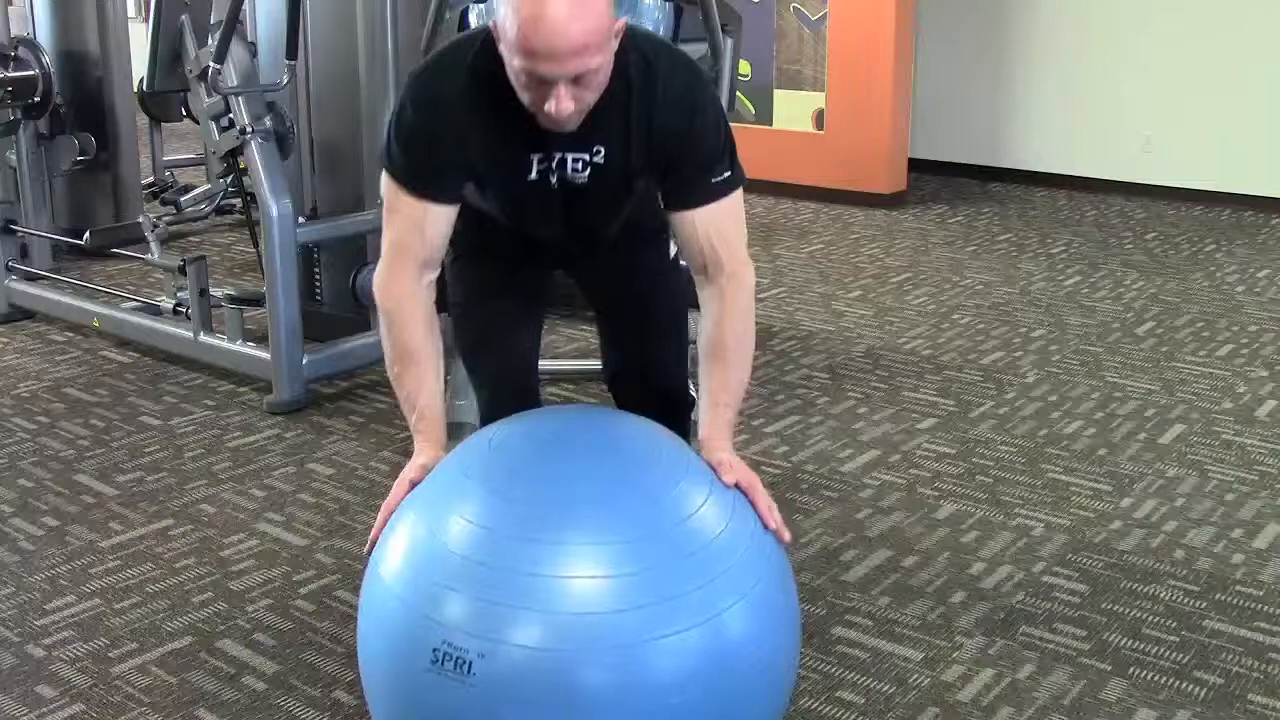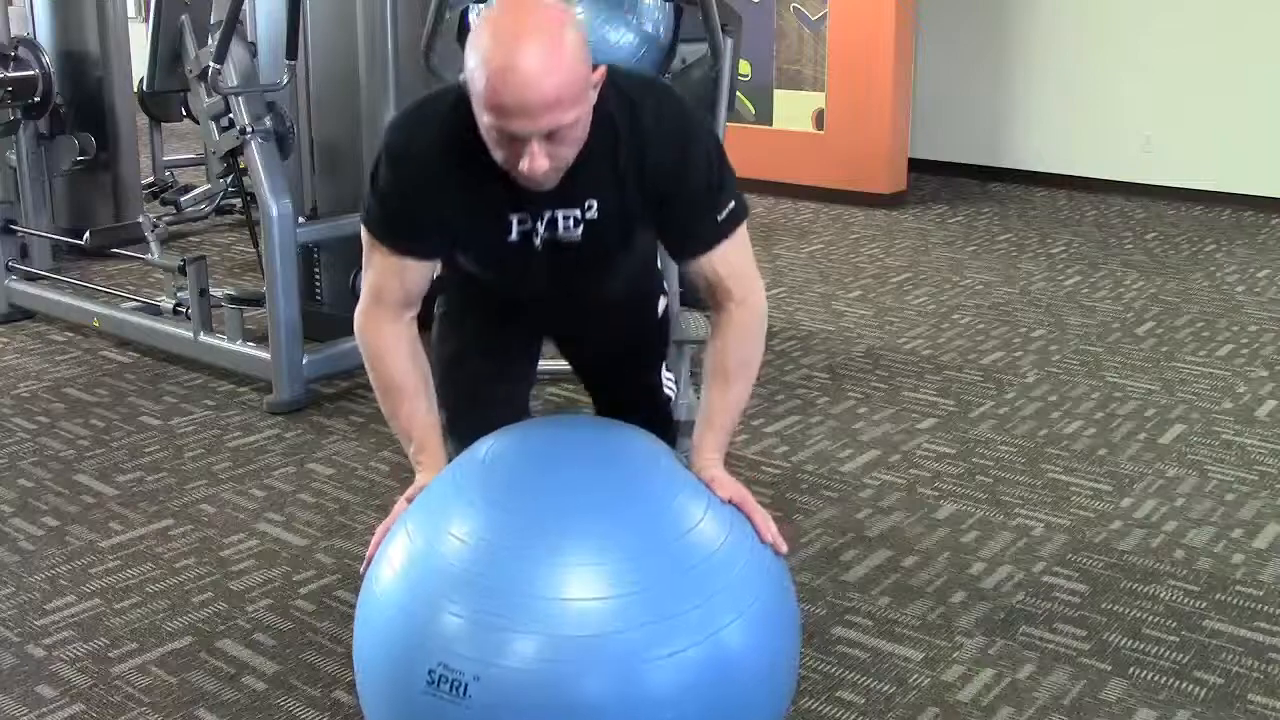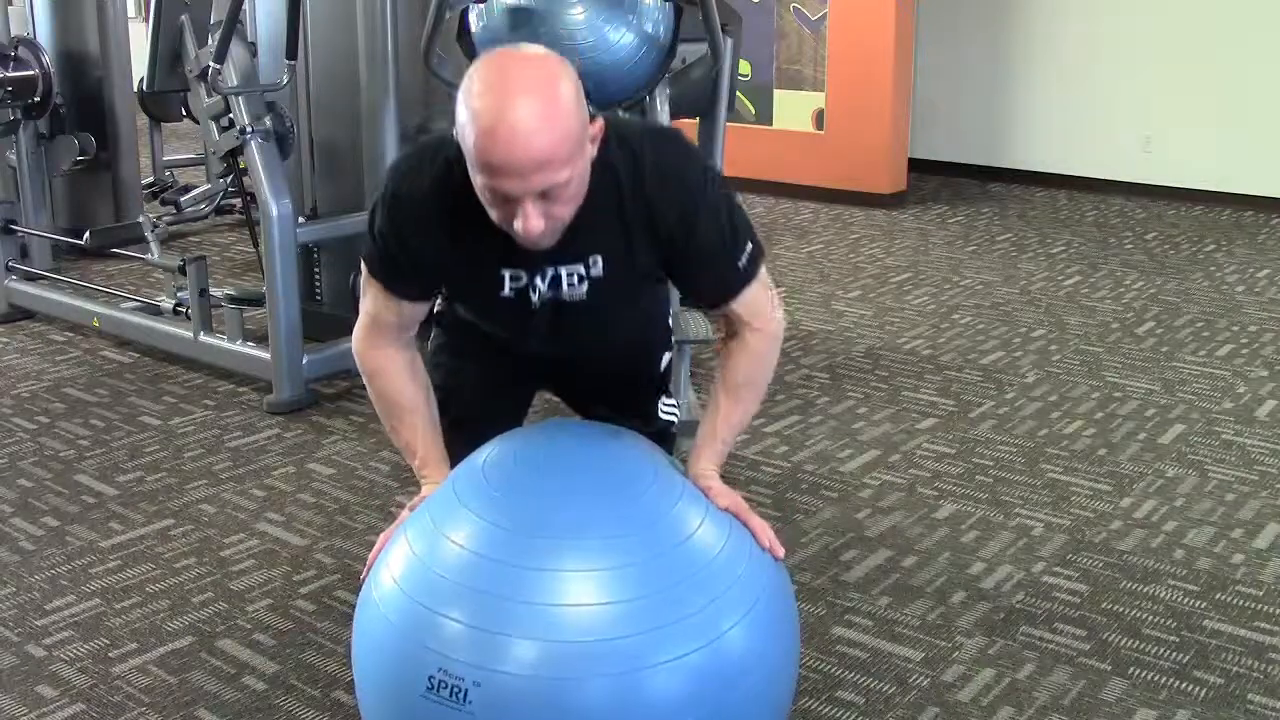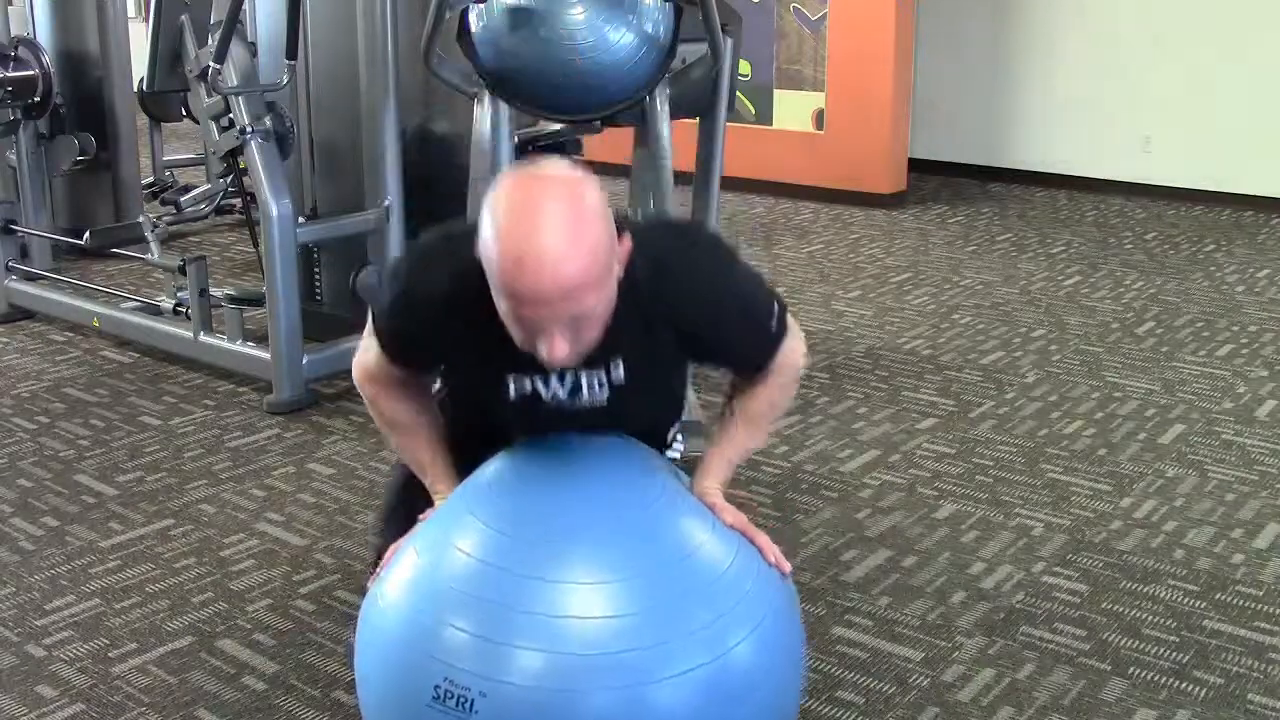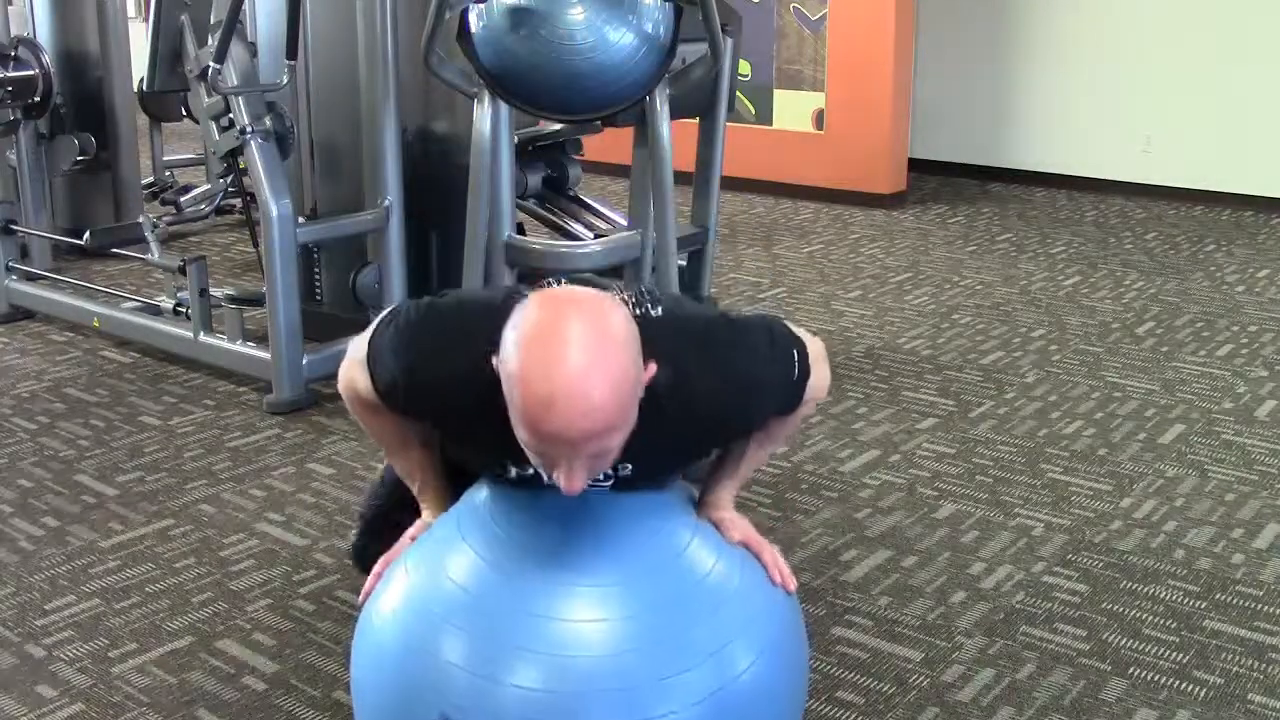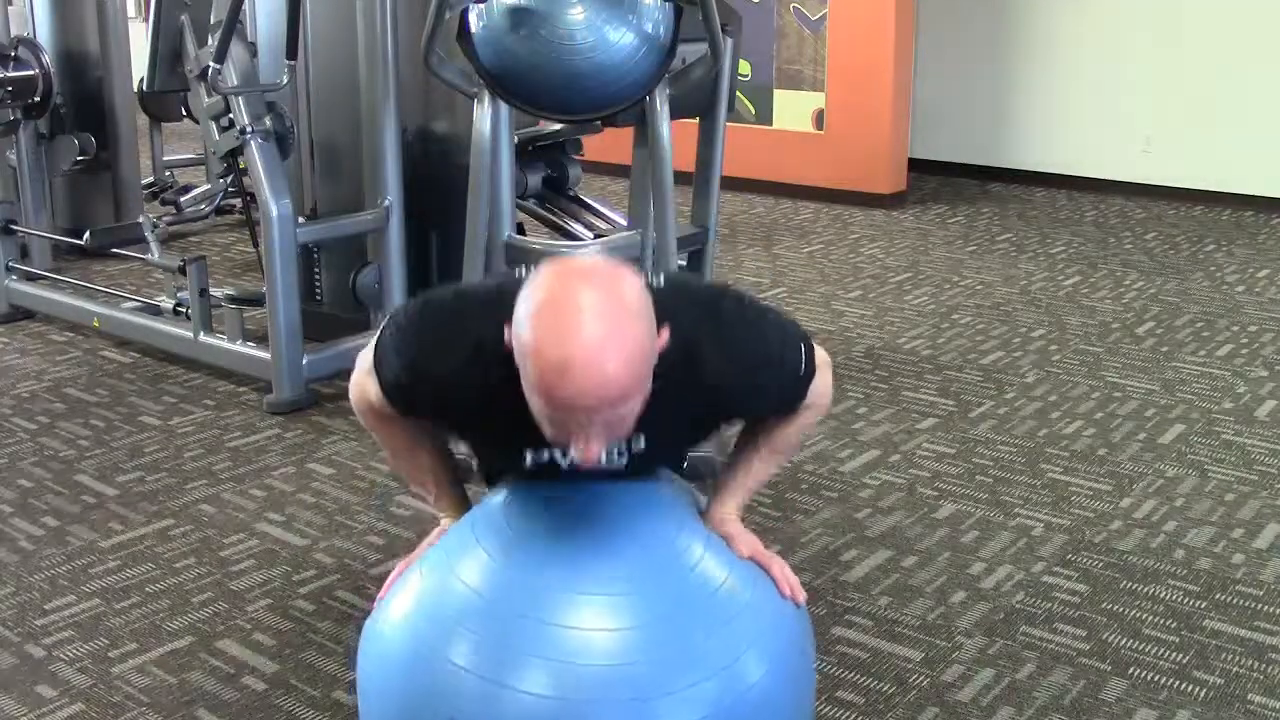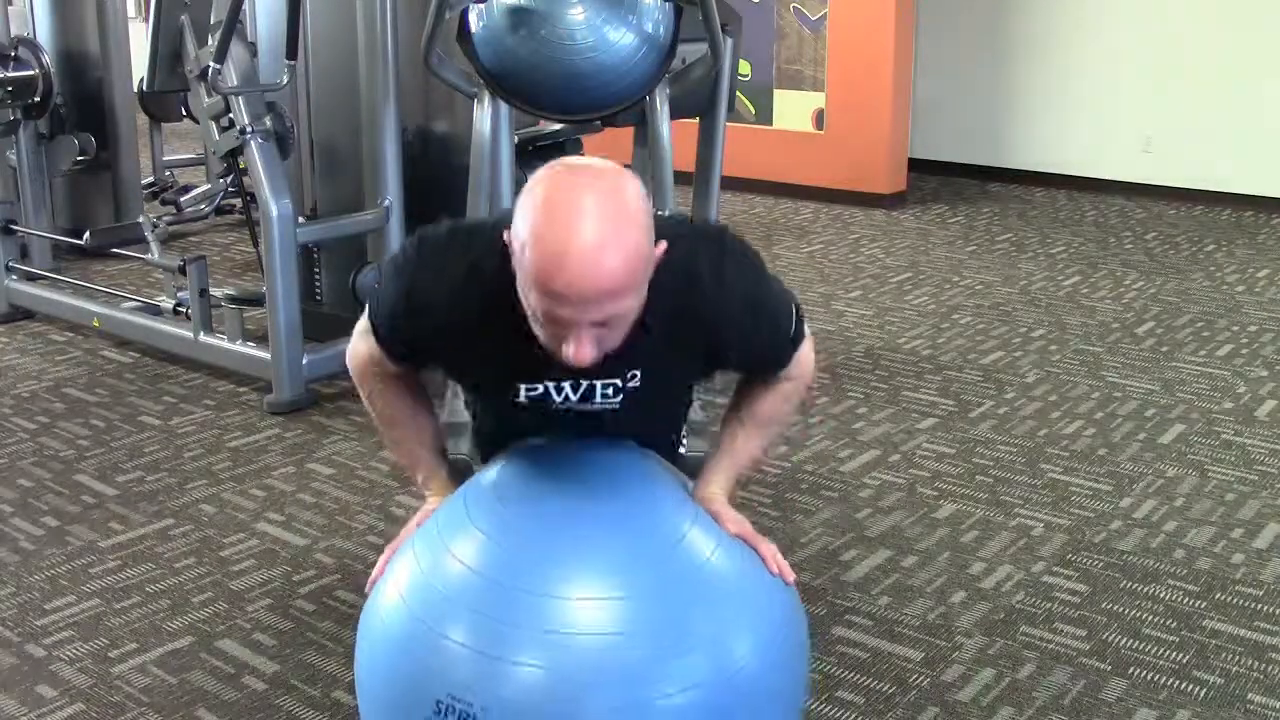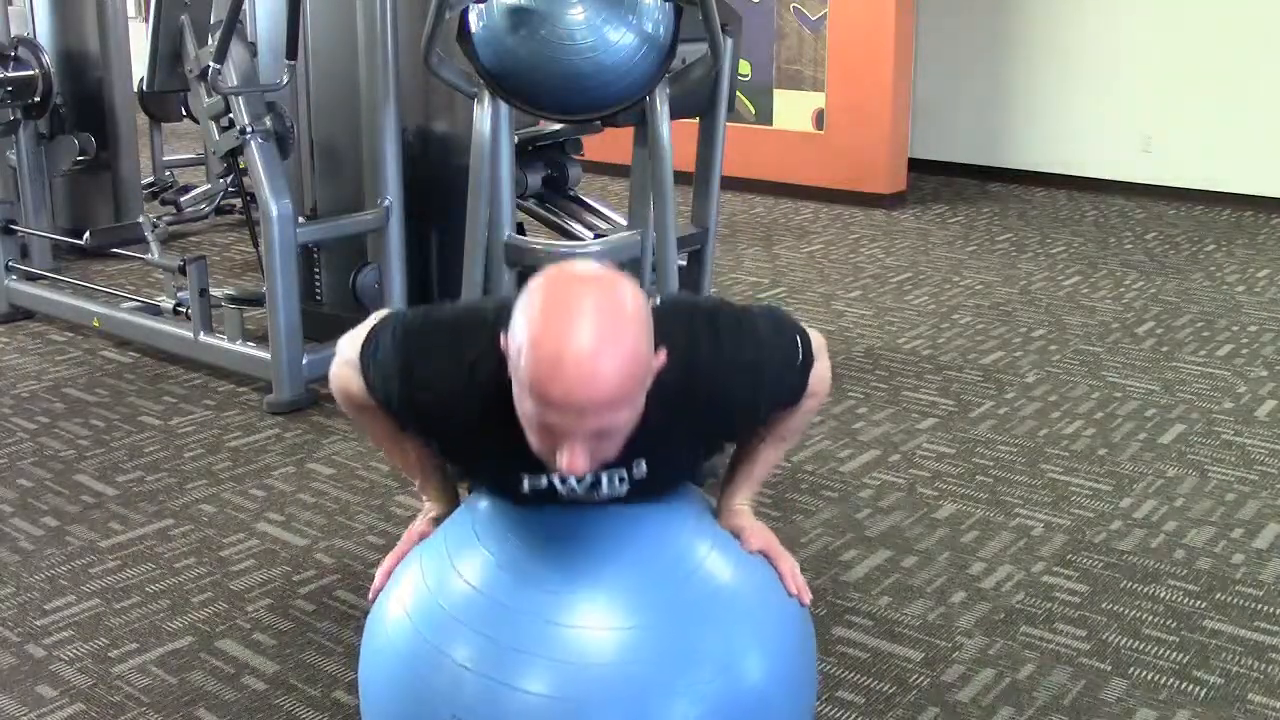
dt=0.3s
person 1, frame 1
left shoulder: (671, 85)
right shoulder: (444, 89)
left elbow: (722, 269)
right elbow: (407, 268)
left wrist: (718, 441)
right wrist: (429, 444)
left hip: (625, 227)
right hip: (496, 234)
left knee: (658, 396)
right knee: (509, 410)
person 1, frame 2
left shoulder: (661, 127)
right shoulder: (421, 146)
left elbow: (737, 296)
right elbow: (386, 311)
left wrist: (708, 460)
right wrist: (431, 470)
left hip: (617, 286)
right hip: (485, 294)
person 1, frame 3
left shoulder: (669, 176)
right shoulder: (420, 191)
left elbow: (756, 322)
right elbow: (383, 336)
left wrist: (705, 469)
right wrist: (435, 481)
left hip: (623, 343)
right hip: (483, 339)
person 1, frame 4
left shoulder: (689, 275)
right shoulder: (434, 281)
left elbow: (781, 362)
right elbow: (379, 374)
left wrist: (708, 483)
right wrist: (445, 493)
person 1, frame 5
left shoulder: (709, 370)
right shoulder: (440, 355)
left elbow: (812, 371)
right elbow: (357, 378)
left wrist: (718, 499)
right wrist: (436, 506)
right knee: (380, 556)
person 1, frame 6
left shoulder: (721, 339)
right shoulder: (445, 341)
left elbow: (811, 389)
right elbow: (372, 396)
left wrist: (725, 509)
right wrist: (452, 514)
person 1, frame 7
left shoulder: (715, 276)
right shoulder: (439, 274)
left elbow: (790, 368)
right elbow: (374, 362)
left wrist: (713, 489)
right wrist: (437, 491)
person 1, frame 8
left shoulder: (719, 359)
right shoulder: (441, 364)
left elbow: (812, 376)
right elbow: (349, 366)
left wrist: (735, 502)
right wrist: (437, 496)
